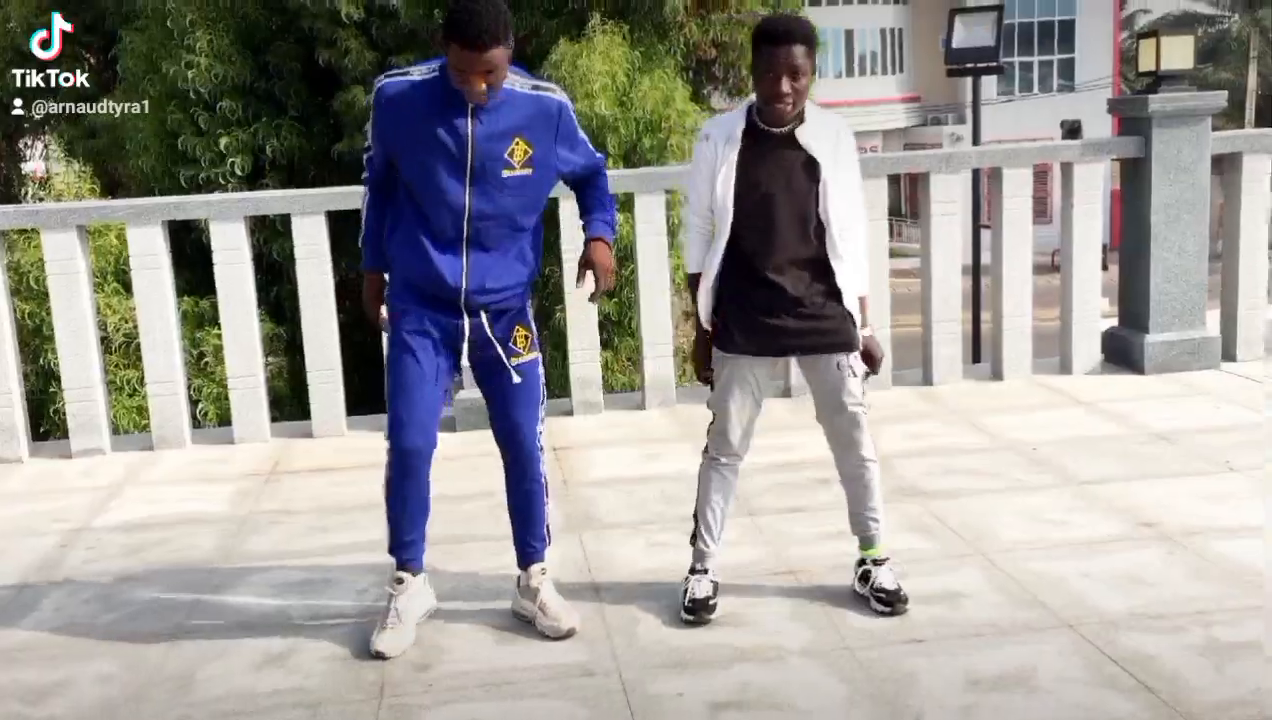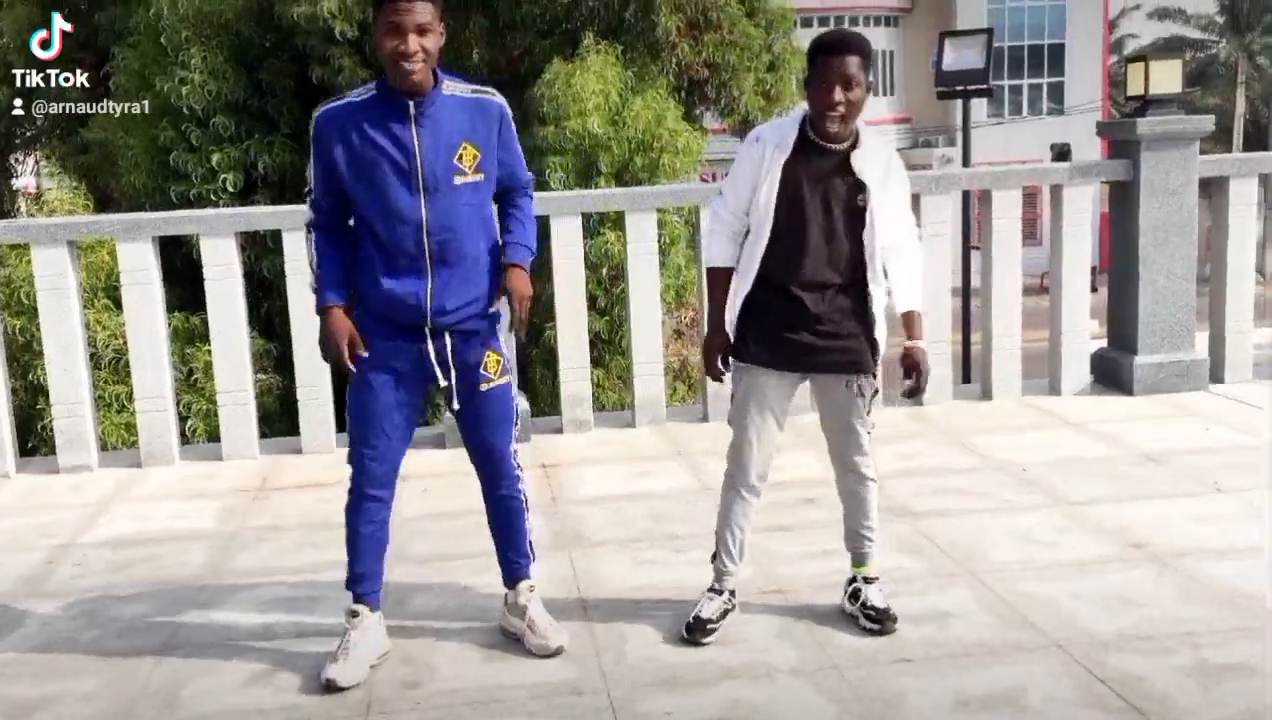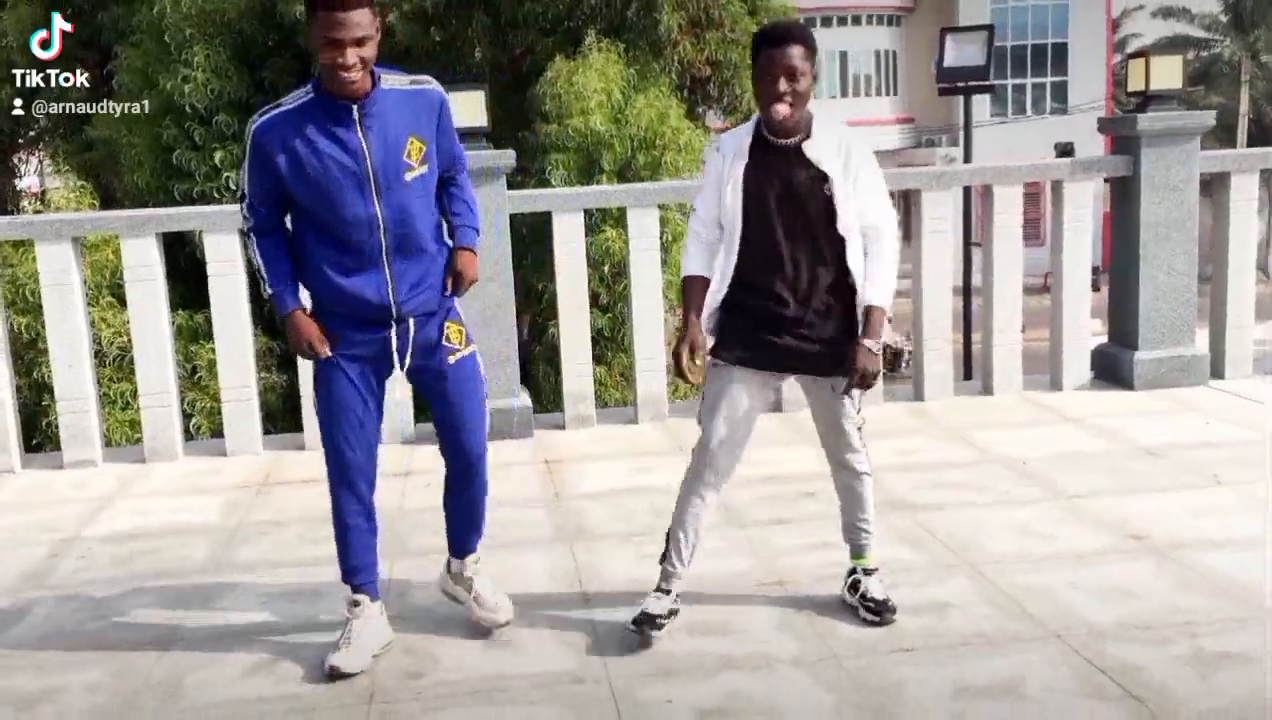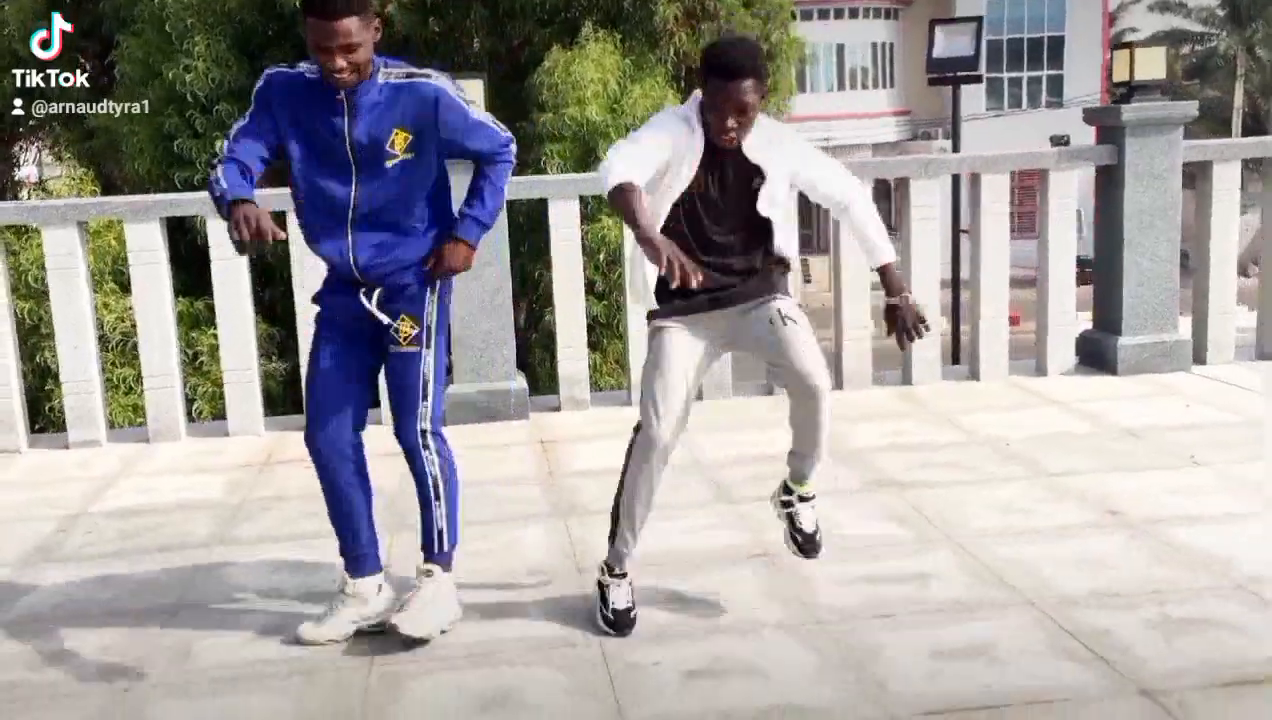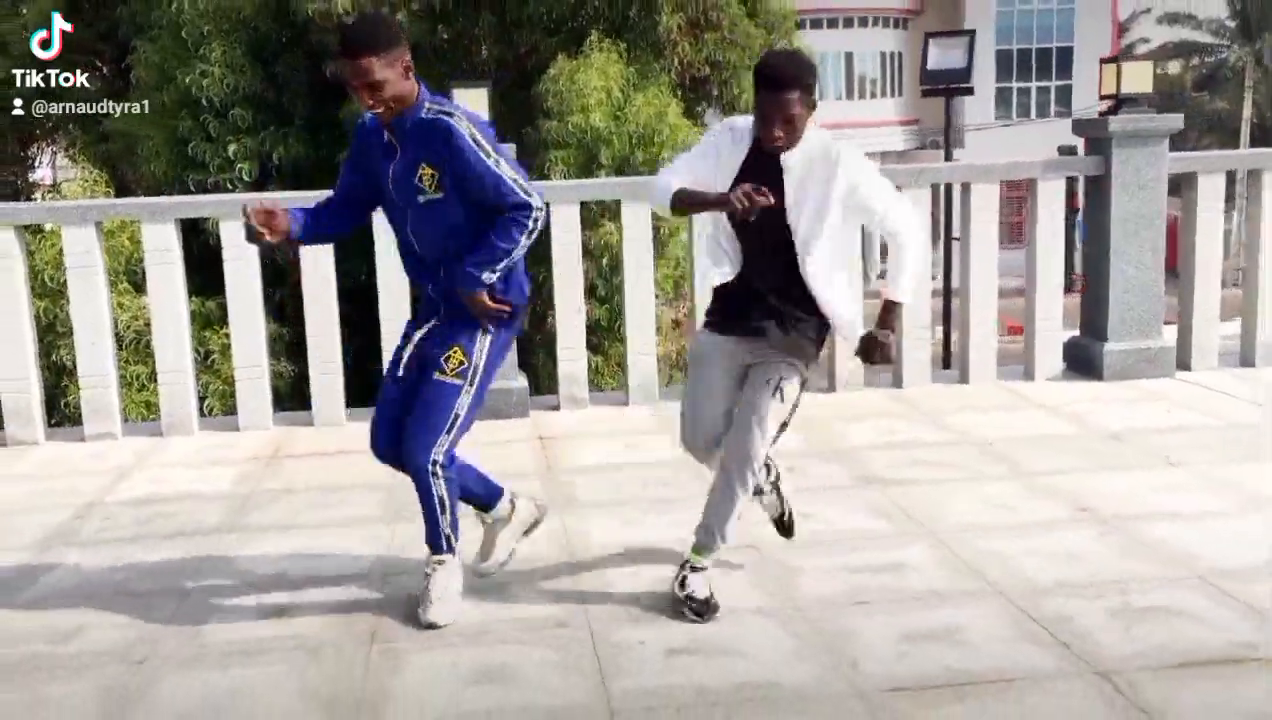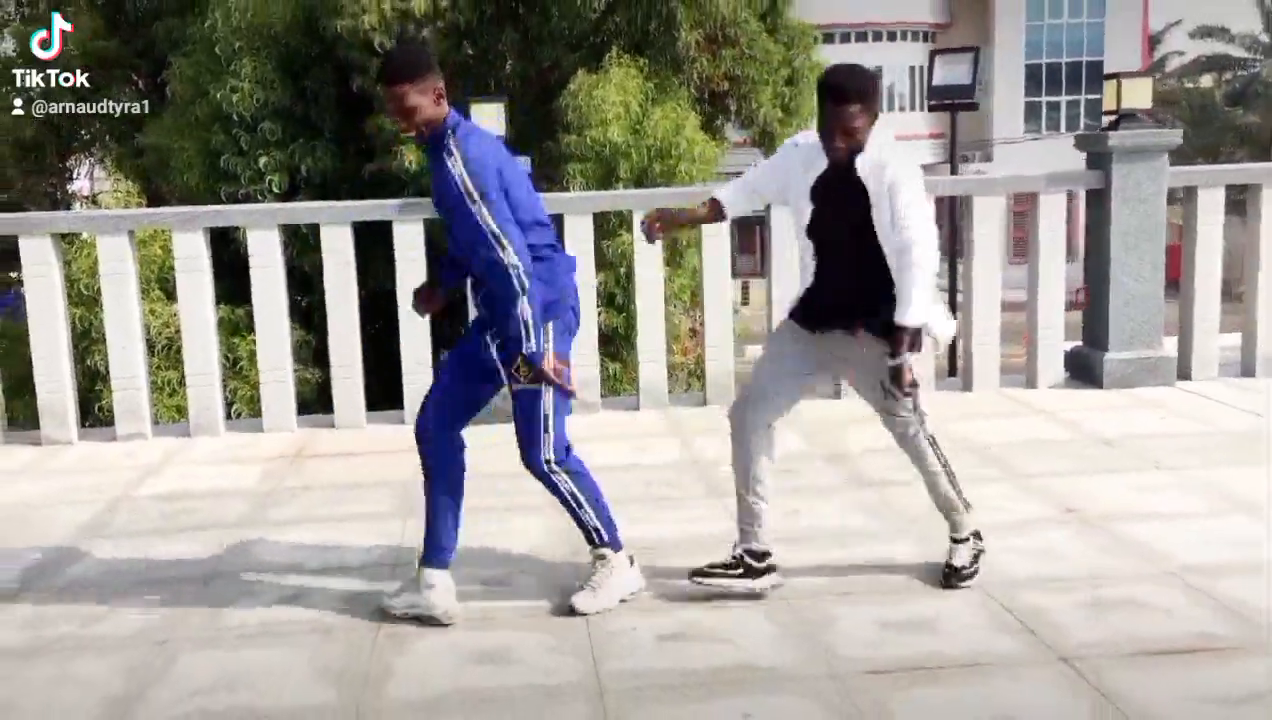
dt=0.4s
person 1, frame 1
left shoulder: (545, 107)
right shoulder: (394, 97)
left elbow: (591, 175)
right elbow: (379, 184)
left wrist: (599, 235)
right wrist: (372, 267)
left hip: (504, 307)
right hip: (419, 305)
left knee: (523, 445)
right knee: (410, 444)
left ankle: (533, 582)
right ankle: (409, 583)
person 1, frame 2
left shoulder: (485, 111)
right shoulder: (338, 124)
left elbow: (518, 193)
right elbow: (326, 221)
left wrist: (517, 261)
right wrist: (332, 304)
left hip: (472, 327)
right hip: (383, 335)
left knee: (501, 467)
right knee: (372, 479)
left ankle: (521, 599)
right ankle: (365, 622)
person 1, frame 3
left shoulder: (424, 100)
right shoulder: (275, 132)
left elbow: (454, 177)
right elbow: (260, 225)
left wrist: (466, 242)
right wrist: (289, 306)
left hip: (429, 309)
right hip: (345, 327)
left knee: (467, 444)
right knee: (350, 470)
left ankle: (465, 566)
right ankle: (367, 610)
person 1, frame 4
left shoulder: (424, 93)
right shoulder: (281, 92)
left elbow: (499, 150)
right elbow: (233, 164)
left wrist: (471, 232)
right wrist: (238, 204)
left hip: (413, 287)
right hip: (344, 293)
left knee: (416, 427)
right knee: (328, 435)
left ankle: (437, 580)
right ankle: (363, 584)
person 1, frame 5
left shoulder: (454, 130)
right shoulder: (372, 134)
left elbow: (528, 208)
right elbow: (346, 205)
left wrist: (479, 279)
right wrist: (289, 224)
left hip: (483, 311)
right hip: (434, 310)
left knee: (427, 455)
right knee: (392, 445)
left ankle: (444, 560)
right ankle: (506, 508)
person 1, frame 6
left shoulder: (459, 156)
right shoulder: (450, 144)
left elbow: (504, 251)
left wrist: (534, 347)
right wrist: (442, 280)
left hip: (537, 311)
right hip: (501, 313)
left knee: (544, 452)
right knee: (435, 428)
left ankle: (617, 563)
right ankle: (434, 576)
person 2, frame 1
left shoulder: (835, 139)
right shoulder: (718, 139)
left elbow: (852, 236)
right elbow: (699, 235)
left wrist: (863, 326)
right wrist: (702, 328)
left hip: (826, 318)
right hip: (744, 322)
left knee: (853, 441)
right knee: (725, 443)
left ankle: (872, 559)
right ankle: (703, 567)
person 2, frame 2
left shoulder: (883, 164)
right shoulder: (765, 144)
left elbow: (901, 251)
right elbow: (723, 229)
left wrist: (911, 334)
right wrist: (716, 323)
left hip: (846, 337)
right hip: (766, 332)
left knee: (855, 462)
right knee: (747, 464)
left ankle: (862, 578)
right ankle: (723, 586)
person 2, frame 3
left shoulder: (848, 153)
right shoulder: (733, 151)
left elbow: (881, 244)
right elbow: (703, 239)
left wrist: (869, 338)
right wrist: (692, 323)
left hip: (829, 334)
right hip: (744, 335)
left knee: (849, 457)
right knee: (712, 457)
left ankle: (862, 570)
right ankle: (668, 585)
person 2, frame 4
left shoulder: (780, 142)
right shoulder: (675, 129)
left elbow: (851, 199)
right elbow: (617, 169)
left wrist: (896, 290)
right wrist: (653, 240)
left hip: (756, 289)
right hip: (683, 303)
left knee: (812, 382)
right knee: (657, 433)
left ankle: (797, 492)
right ankle: (616, 572)
person 2, frame 5
left shoulder: (836, 163)
right shoulder: (729, 136)
left elbow: (906, 230)
right elbow: (666, 190)
left wrist: (888, 320)
right wrist: (718, 199)
left hip: (793, 324)
right hip: (731, 313)
left knee: (745, 446)
right knee: (700, 439)
left ankle: (696, 569)
right ankle: (762, 474)
person 2, frame 6
left shoulder: (893, 168)
right shoulder: (803, 156)
left elbow: (918, 255)
right elbow: (750, 189)
left wrist: (905, 352)
right wrist: (682, 215)
left hip: (881, 326)
right hip: (816, 318)
left knee: (910, 435)
right knee: (749, 416)
left ankle: (964, 537)
right ankle: (754, 556)
